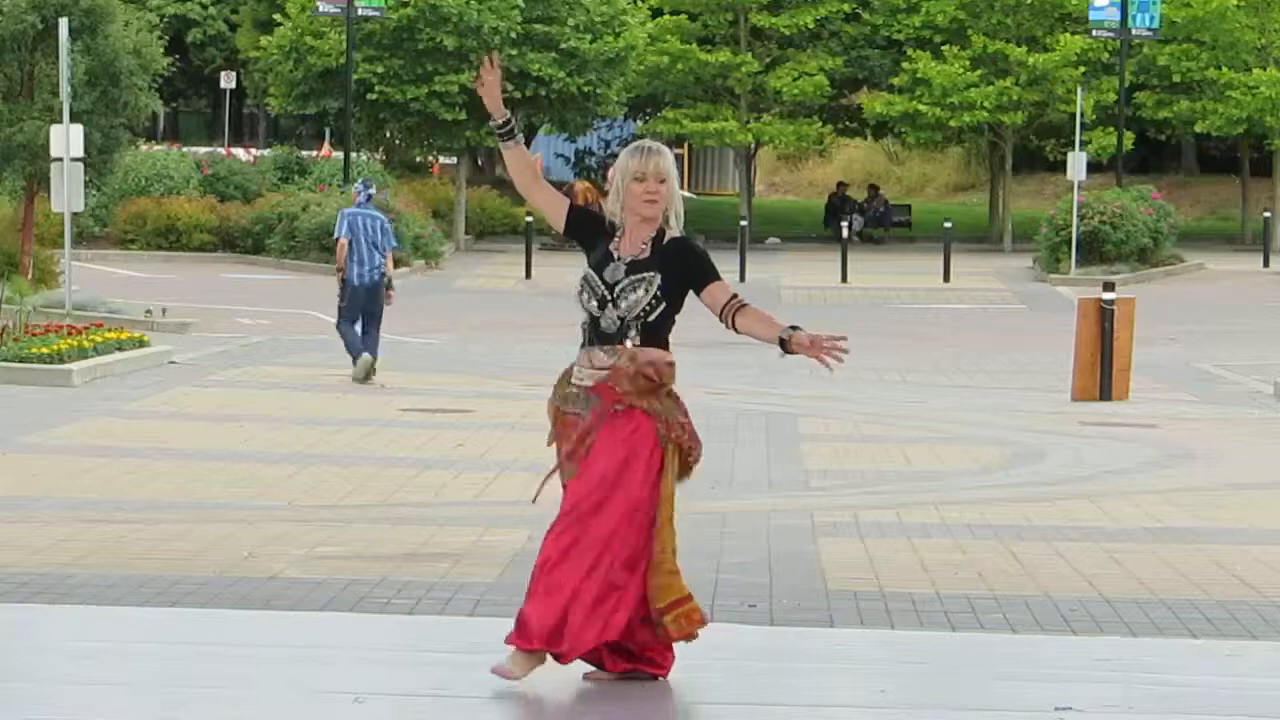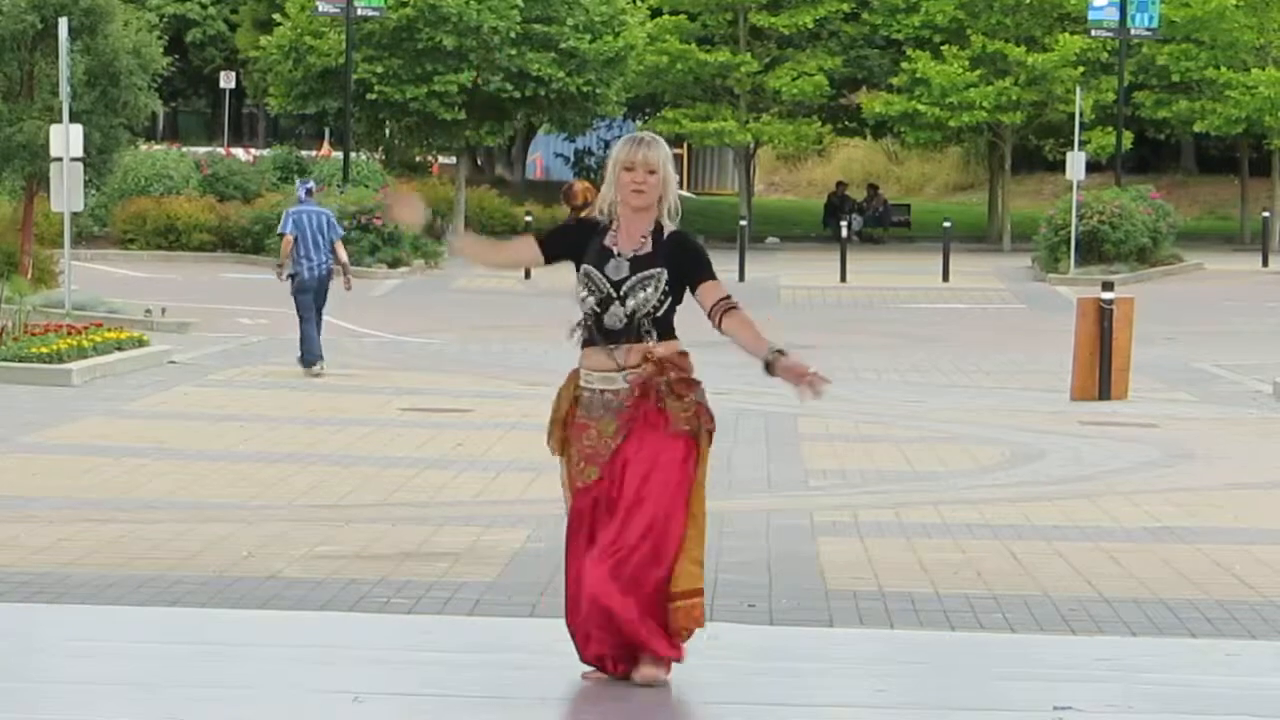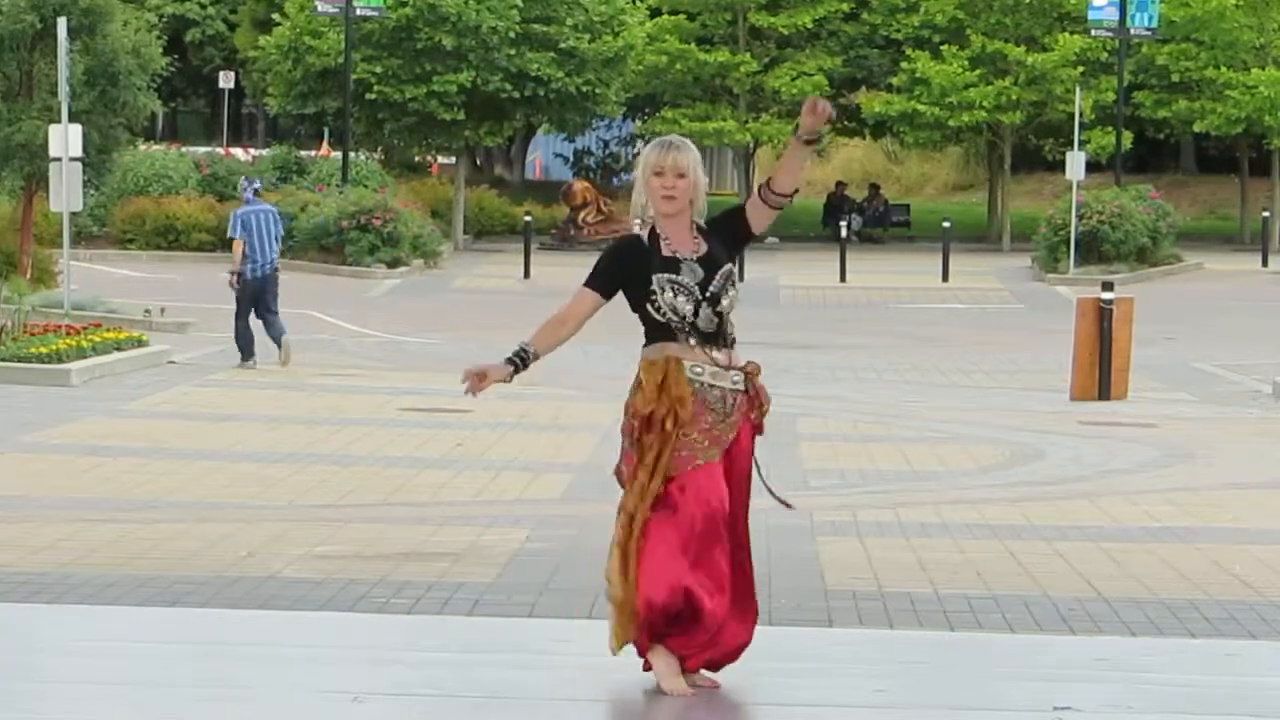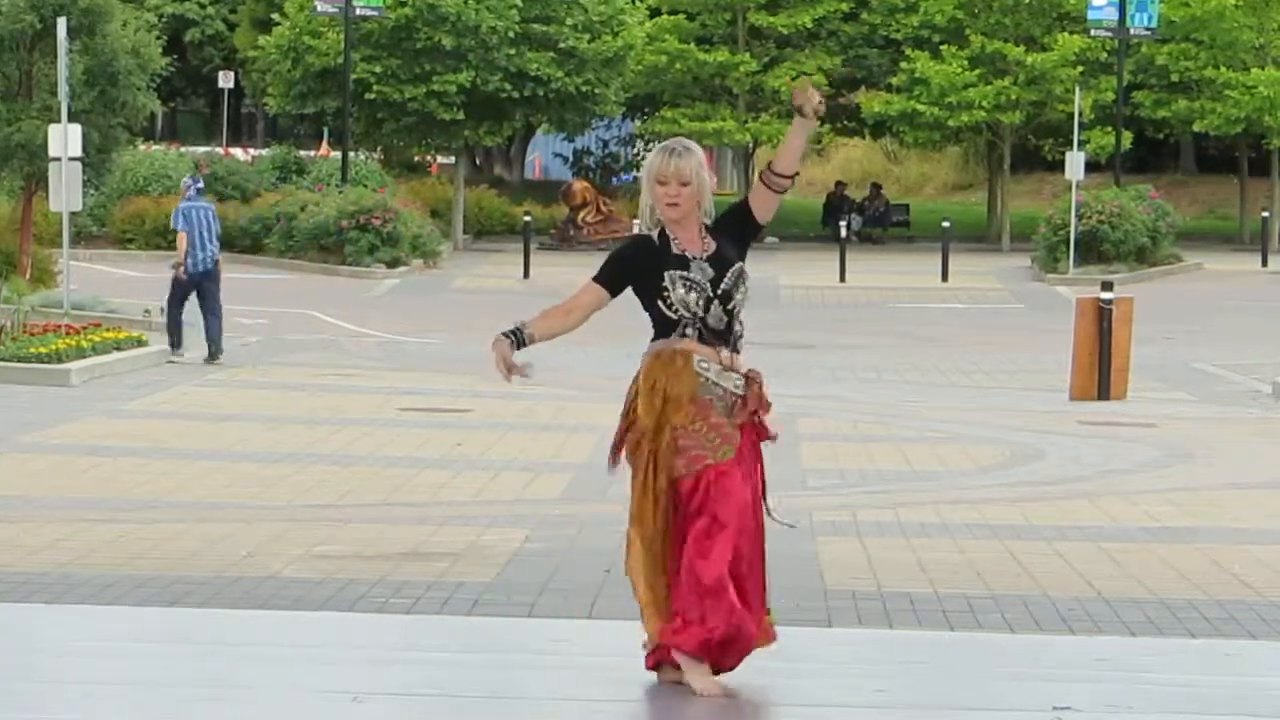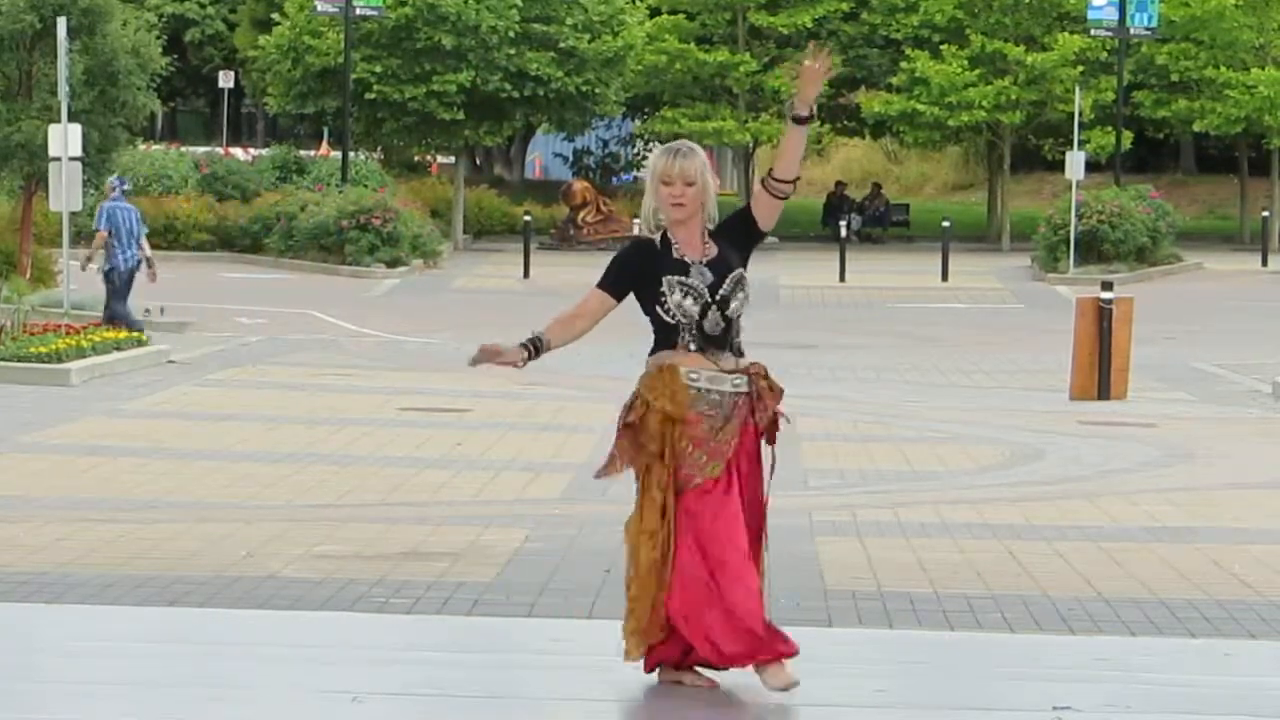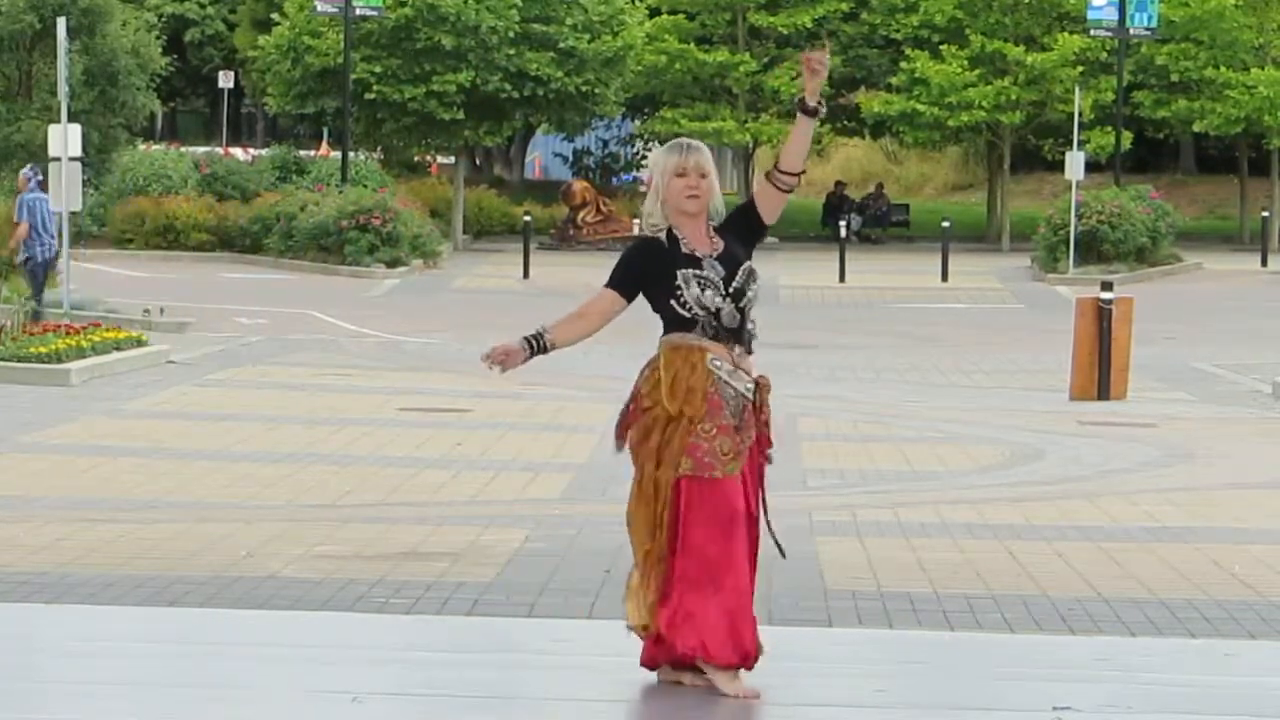
dt=0.7s
person 1, frame 1
left shoulder: (681, 253)
right shoulder: (597, 234)
left elbow: (734, 309)
right elbow: (529, 186)
left wrist: (791, 338)
right wrist: (499, 112)
left hip: (641, 400)
right hip: (589, 399)
left knee: (601, 519)
right knee: (609, 523)
left ankle: (544, 640)
right ankle: (634, 653)
person 1, frame 2
left shoulder: (680, 248)
right shoulder: (584, 234)
left elbow: (724, 310)
right elbow: (503, 254)
left wrist: (775, 359)
right wrist: (427, 221)
left hip: (658, 400)
right hip: (595, 399)
left knee: (649, 521)
right knee: (596, 525)
left ankle: (651, 646)
right ankle: (615, 648)
person 1, frame 3
left shoulder: (721, 235)
right shoulder: (628, 251)
left elbow: (777, 193)
right elbow: (571, 315)
left wrist: (806, 136)
right wrist: (511, 364)
left hip: (729, 400)
right hip: (670, 395)
left knee: (720, 530)
right knee: (688, 511)
left ankle: (691, 651)
right ankle: (661, 639)
person 1, frame 4
left shoulder: (730, 234)
right shoulder: (639, 250)
left elbow: (777, 180)
right elbow: (576, 307)
left wrist: (804, 116)
right wrist: (512, 339)
left hip: (730, 401)
right hip: (676, 395)
left knee: (731, 526)
right knee: (710, 514)
left ankle: (674, 655)
right ankle: (689, 645)
person 1, frame 5
left shoulder: (731, 239)
right shoulder: (642, 255)
left elbow: (780, 183)
right elbow: (582, 316)
left wrist: (802, 107)
right wrist: (525, 349)
left hip: (733, 402)
right hip: (675, 402)
left knee: (730, 525)
right knee: (703, 524)
left ankle: (674, 656)
right ankle: (752, 649)
person 1, frame 6
left shoulder: (736, 234)
right shoulder: (649, 251)
left elbow: (785, 177)
right elbow: (591, 315)
left wrist: (811, 99)
right wrist: (529, 347)
left hip: (736, 400)
right hip: (686, 394)
left knee: (727, 524)
right knee: (707, 518)
left ankle: (676, 653)
right ankle: (711, 651)
person 2, frame 1
left shoulder: (347, 214)
right shoulder: (381, 219)
left elbow: (343, 242)
right elbow: (389, 254)
left wrist: (340, 269)
right wrist: (389, 285)
left hip: (354, 278)
right hip: (377, 278)
left knee: (346, 323)
right knee: (371, 326)
left ankle: (362, 355)
right ankle: (367, 371)
person 2, frame 2
left shoulder: (292, 213)
right shoulder: (326, 214)
left elbow: (288, 239)
right elbow: (338, 243)
left wrist: (281, 264)
right wrist: (346, 271)
left hip: (303, 272)
right hip: (324, 271)
left knee: (307, 318)
right knee: (315, 315)
left ankle: (314, 362)
right ankle: (309, 357)
person 2, frame 3
left shoulder: (240, 214)
right shoulder: (271, 211)
left elbow: (238, 244)
left wrist: (233, 272)
left hip: (248, 272)
right hip: (269, 271)
left knee: (243, 315)
right knee: (270, 314)
left ankle: (248, 358)
right ankle: (282, 339)
person 2, frame 4
left shoulder: (182, 208)
right shoulder: (210, 208)
left elbow: (182, 237)
left wrist: (179, 263)
left hip: (190, 266)
right hip: (211, 265)
left knee: (174, 305)
right knee: (212, 310)
left ankle: (176, 347)
right ankle: (215, 352)
person 2, frame 5
left shoulder: (105, 207)
right shoulder: (133, 209)
left elbow: (102, 235)
right elbow: (143, 238)
left wrist: (88, 256)
right wrist: (151, 264)
left hip: (116, 263)
right hip: (133, 262)
left knee: (116, 306)
right knee: (116, 303)
left ankle: (138, 328)
person 2, frame 6
left shoulder: (24, 198)
right shoulder: (45, 198)
left elbow: (23, 227)
left wrist: (12, 248)
right wrist: (55, 252)
left hip: (34, 252)
right hip: (50, 251)
left knee: (34, 295)
right knee: (37, 292)
left ankle: (36, 323)
